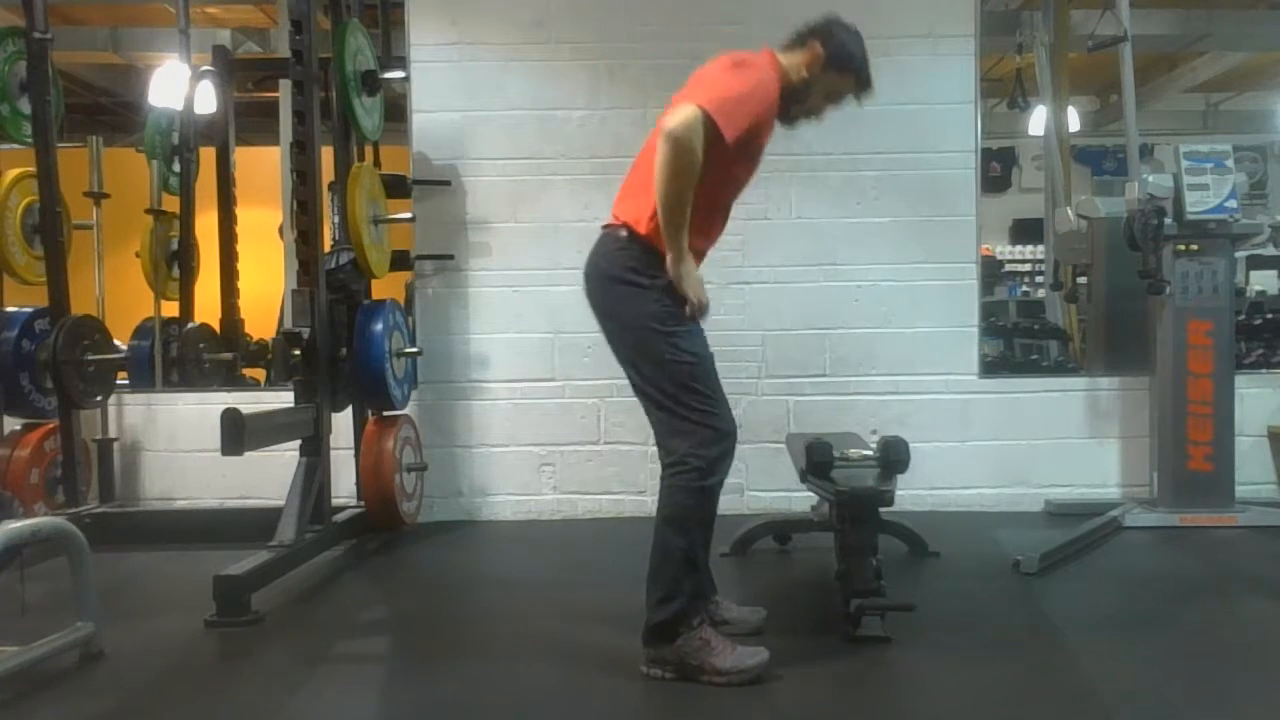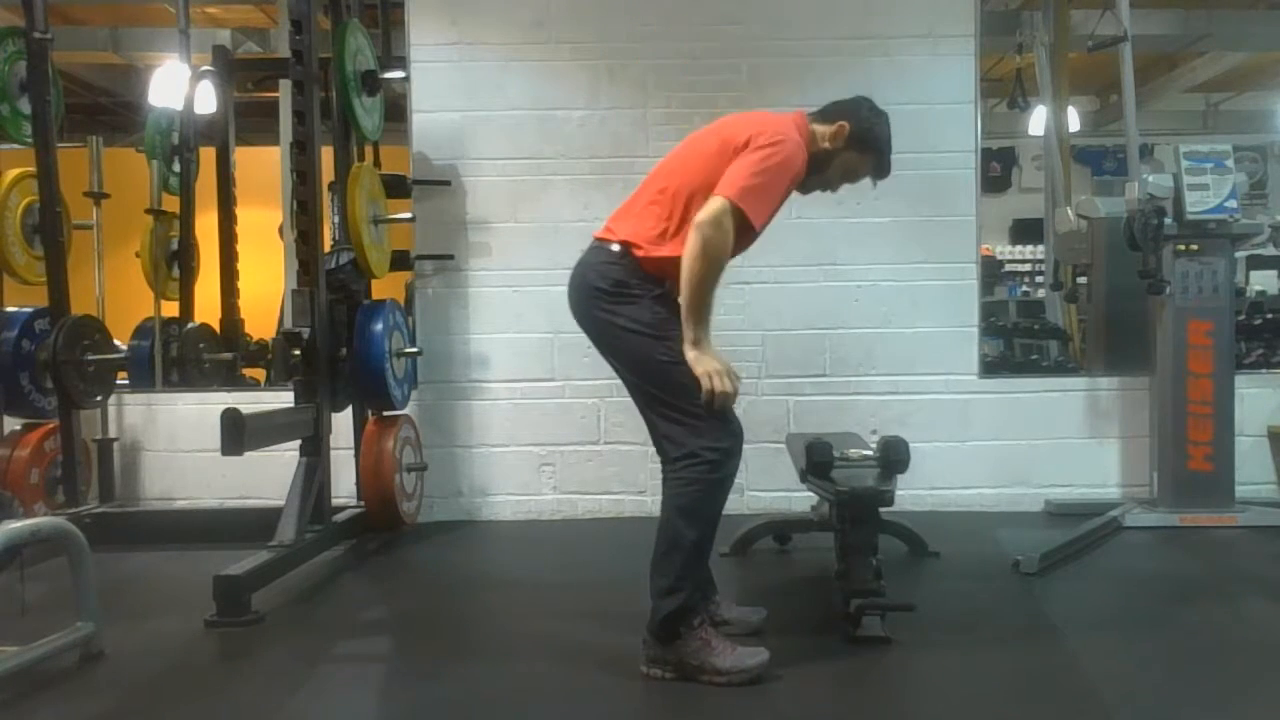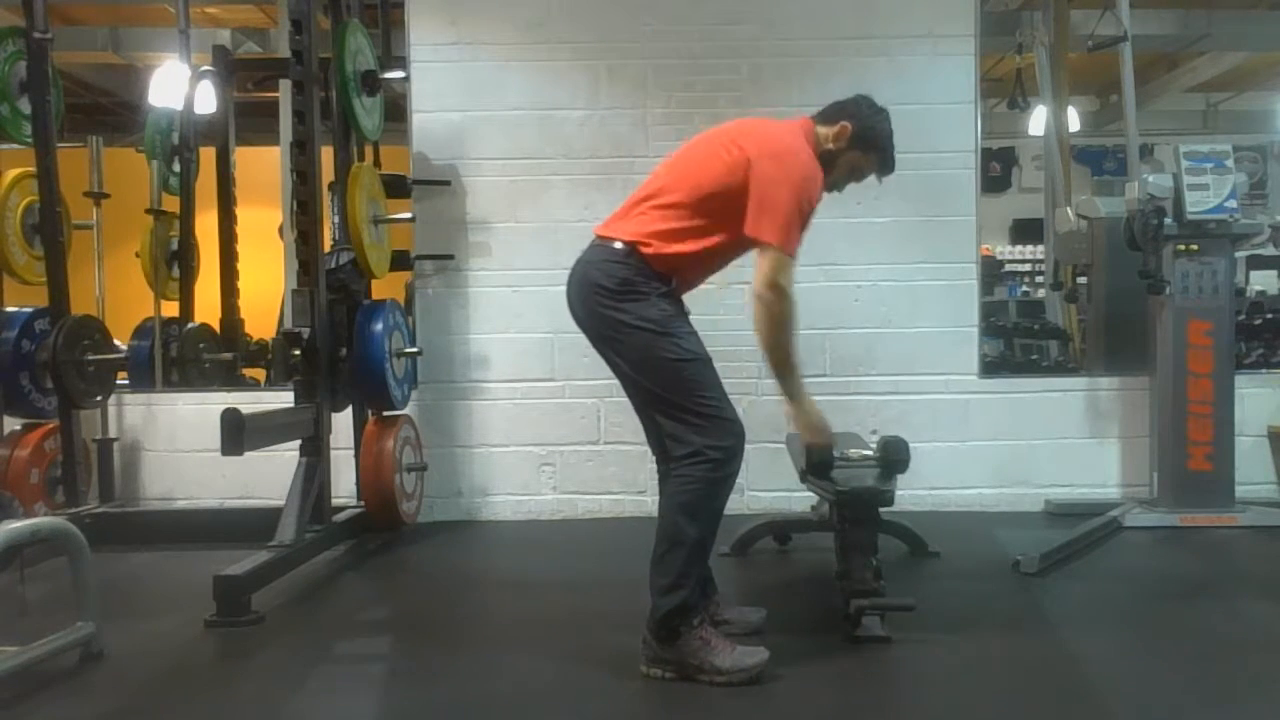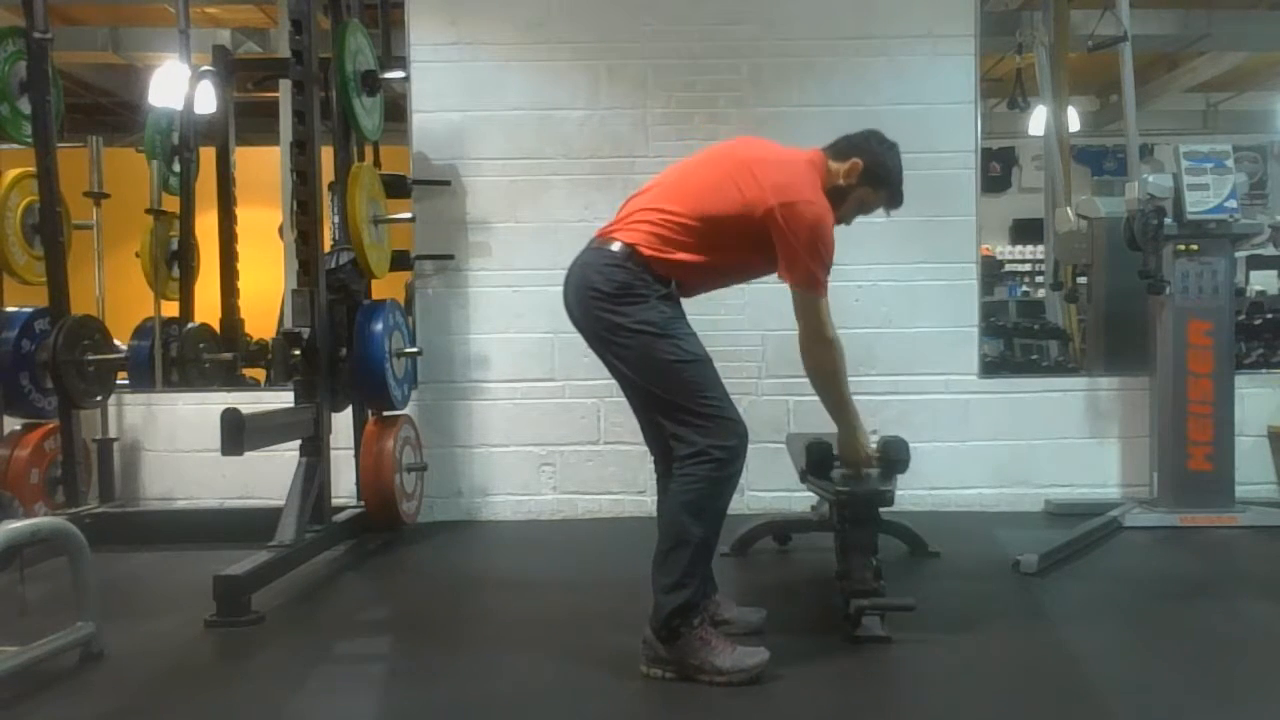
dt=0.3s
person 1, frame 1
left shoulder: (752, 85)
right shoulder: (757, 77)
right elbow: (676, 132)
left wrist: (679, 262)
right wrist: (679, 260)
left hip: (637, 269)
right hip: (637, 272)
left knee: (698, 439)
right knee: (702, 439)
left ankle: (691, 601)
right ankle: (673, 635)
person 1, frame 2
left shoulder: (767, 135)
right shoulder: (785, 144)
right elbow: (708, 225)
left wrist: (690, 336)
right wrist: (696, 343)
left hip: (615, 279)
right hip: (623, 285)
left knee: (698, 442)
right knee: (711, 442)
left ankle: (694, 599)
right ankle: (674, 635)
person 1, frame 3
left shoulder: (769, 141)
right shoulder: (795, 164)
right elbow: (771, 291)
right wrist: (796, 397)
left hip: (605, 276)
right hip: (627, 285)
left knee: (689, 444)
right knee: (714, 441)
left ankle: (694, 599)
right ankle: (673, 635)
person 1, frame 4
left shoulder: (773, 165)
right shoulder: (805, 203)
right elbow: (818, 339)
right wrist: (850, 429)
left hip: (598, 274)
right hip: (624, 287)
left knee: (688, 446)
right knee: (717, 443)
left ankle: (694, 598)
right ankle: (674, 634)
